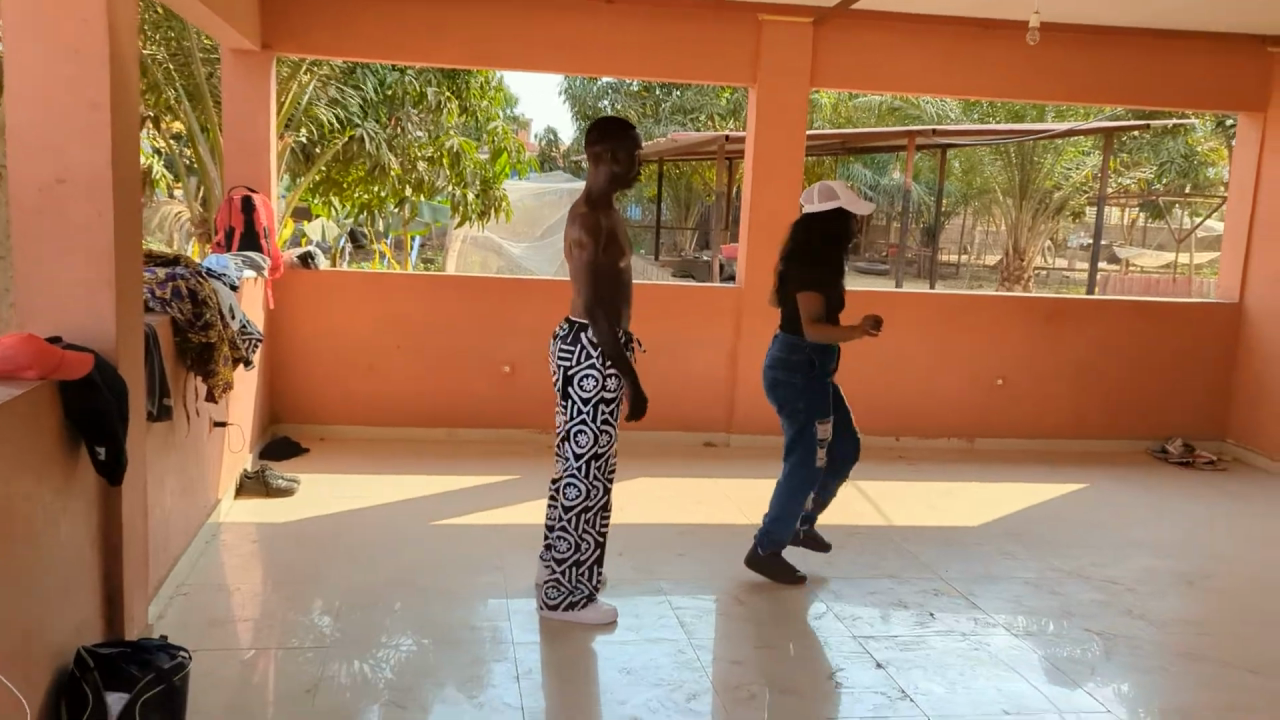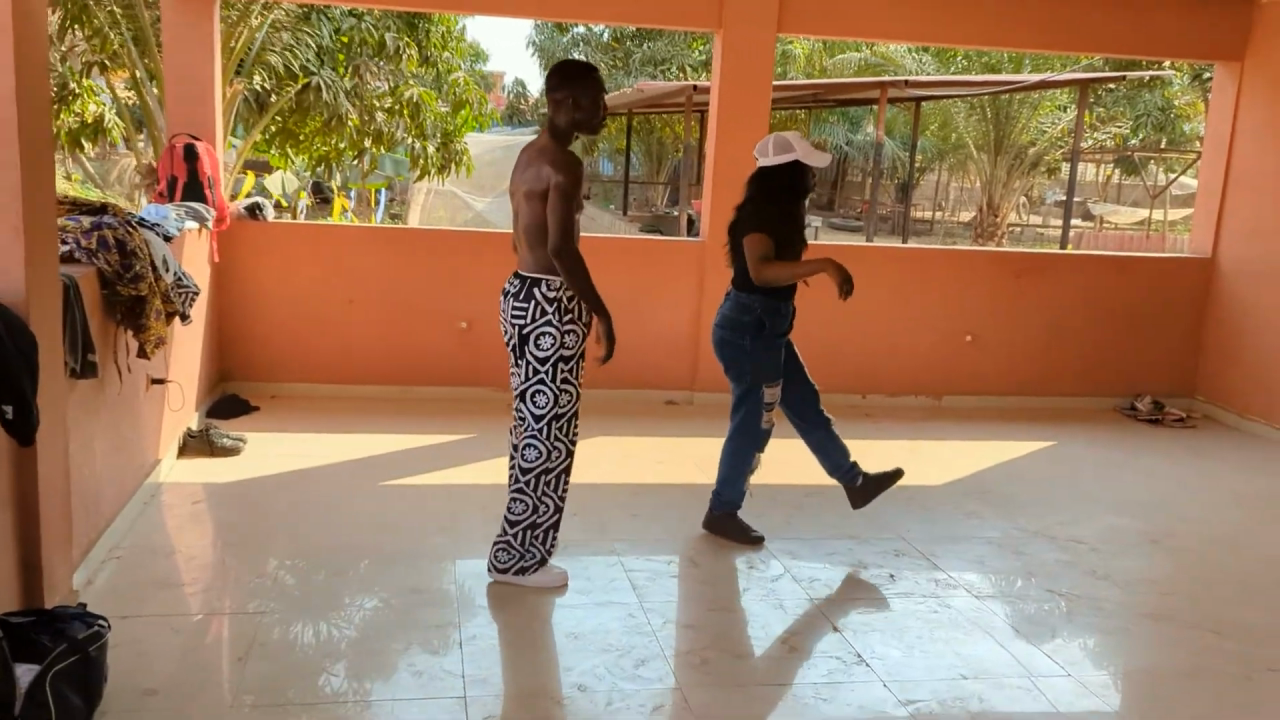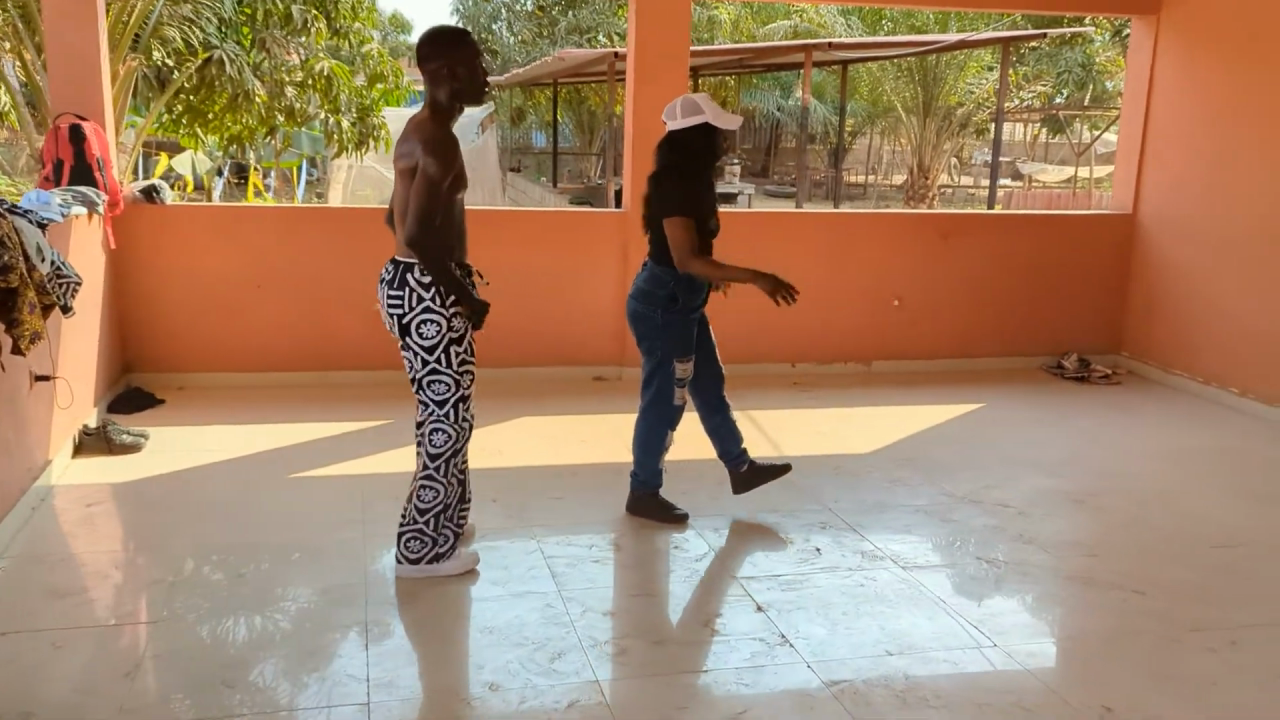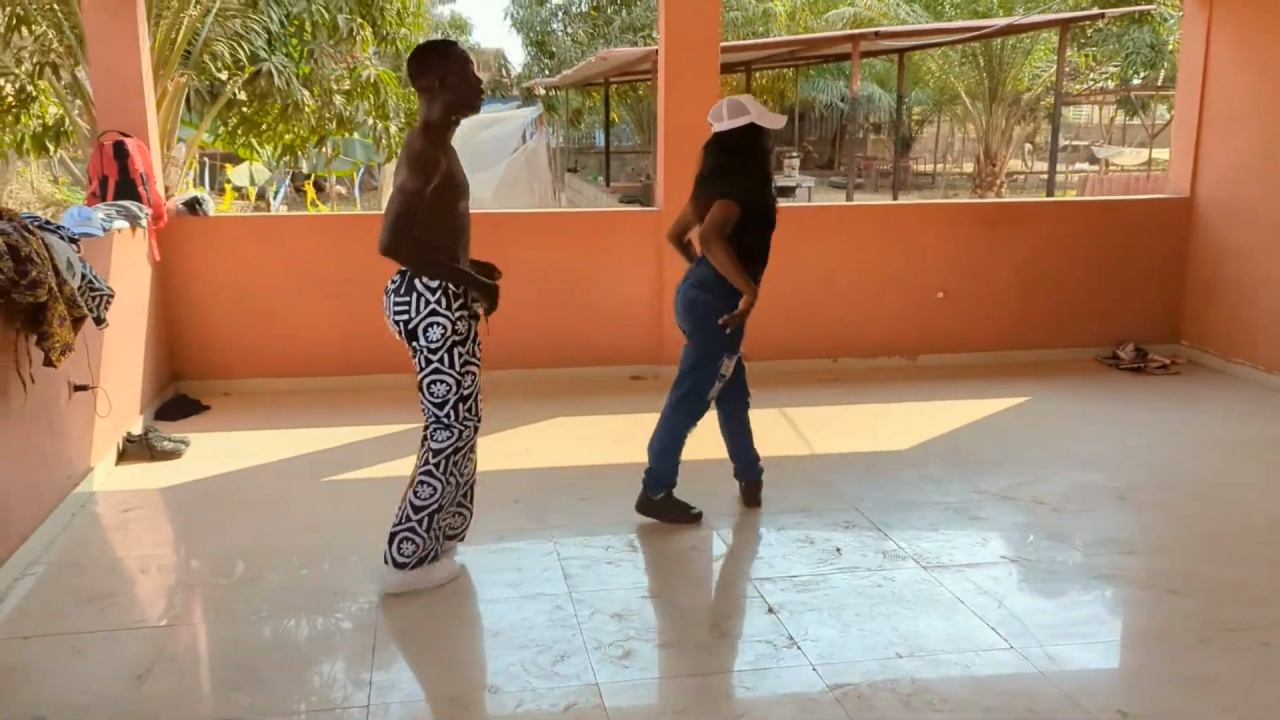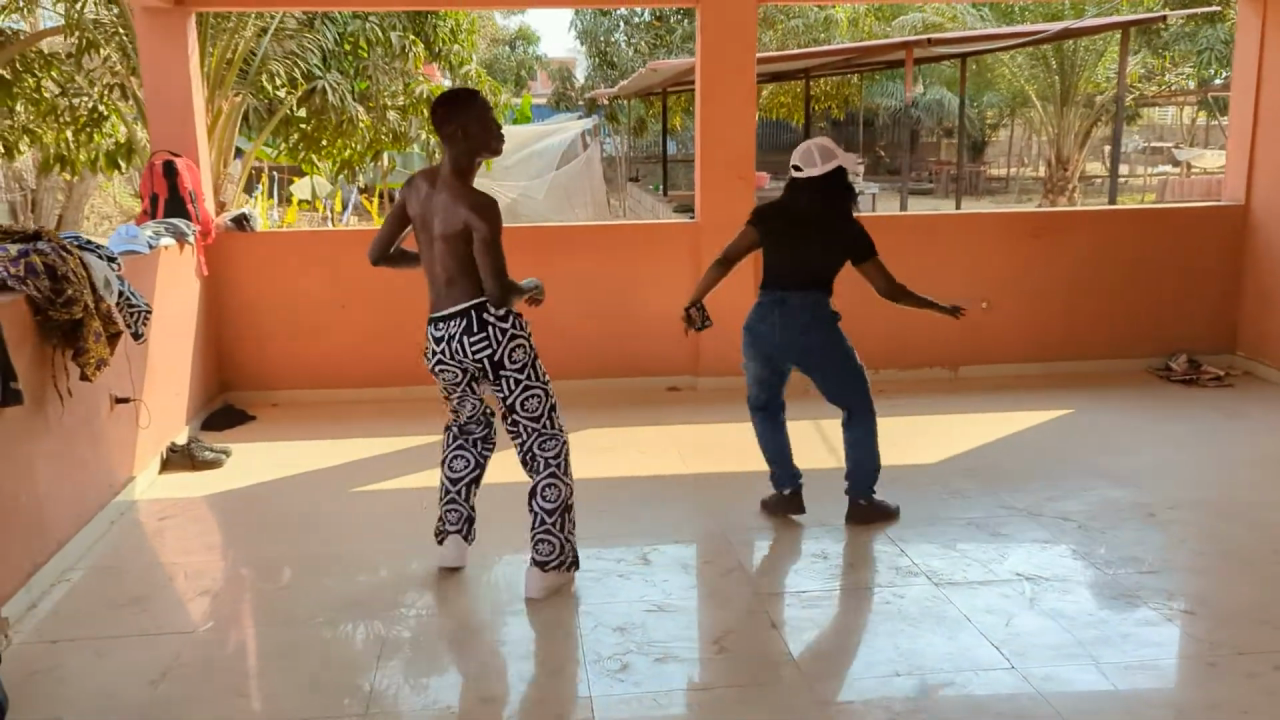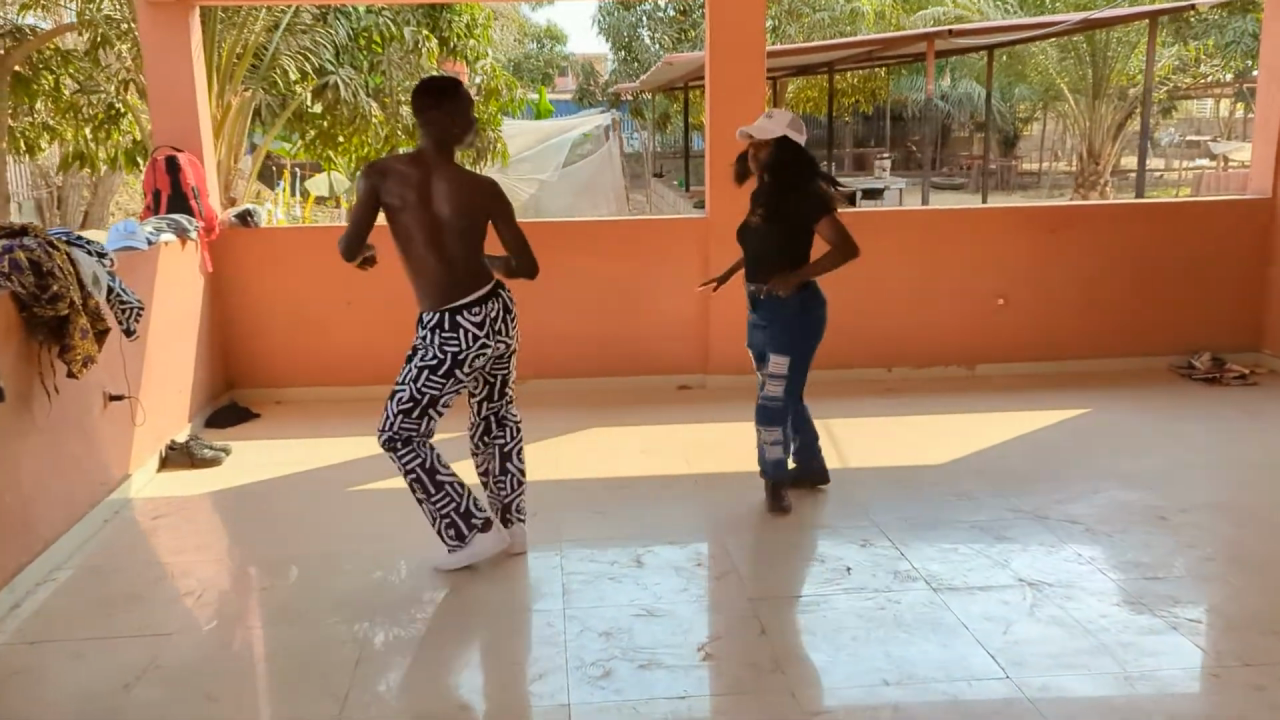
dt=0.5s
person 1, frame 1
left shoulder: (591, 211)
right shoulder: (596, 219)
right elbow: (595, 306)
left wrist: (618, 364)
right wrist: (628, 377)
left hip: (578, 344)
right hip: (593, 351)
left knee: (575, 464)
right knee: (588, 472)
left ankle: (557, 564)
right ankle: (566, 594)
person 1, frame 2
left shoulder: (530, 155)
right shoulder: (564, 164)
right elbow: (561, 248)
right wrist: (600, 312)
left hip: (522, 293)
right hip: (549, 303)
left knee: (532, 424)
right knee: (549, 434)
left ankle: (521, 540)
right ankle: (518, 558)
person 1, frame 3
left shoulder: (420, 131)
right shoulder: (437, 141)
right elbow: (417, 235)
left wrist: (457, 282)
right wrist: (467, 296)
left hip: (414, 286)
right hip: (425, 292)
left knee: (442, 411)
right knee: (450, 418)
left ankle: (437, 522)
right ankle: (423, 549)
person 1, frame 4
left shoulder: (430, 147)
right shoulder: (426, 152)
left elbow: (405, 234)
right elbow: (390, 242)
left wrist: (467, 269)
right wrist: (468, 282)
left hip: (437, 298)
right hip: (435, 301)
left knee: (456, 422)
right knee: (451, 428)
left ankle: (435, 532)
right ankle: (408, 559)
person 1, frame 5
left shoulder: (414, 187)
right shoulder: (478, 206)
left elbow: (378, 255)
right elbow: (500, 293)
right wrist: (531, 288)
left hip: (441, 336)
right hip: (490, 330)
left knee: (469, 430)
right knee: (544, 440)
left ankle: (454, 536)
right ankle: (548, 566)
person 1, frame 6
left shoulder: (379, 175)
right shoulder: (483, 190)
left elbow: (347, 250)
right elbow: (528, 268)
left wrist: (366, 250)
left hip: (443, 331)
right hip: (493, 317)
left knee: (400, 437)
right knee: (495, 421)
left ankle: (475, 532)
right ankle: (509, 526)
person 2, frame 1
left shoulder: (810, 257)
right shoulder: (813, 263)
left elbow: (778, 300)
right elbow: (813, 328)
right wrist: (856, 330)
left hip: (808, 369)
right hip: (799, 370)
left knee: (844, 447)
right knee: (807, 463)
left ankle: (801, 524)
right ankle: (765, 551)
person 2, frame 2
left shoulder: (772, 213)
right shoulder: (762, 214)
right elbow: (759, 271)
left wrist: (799, 268)
right wrist: (825, 265)
left hip: (765, 328)
right hip: (748, 329)
left knee: (806, 405)
right knee: (752, 423)
left ankle: (854, 481)
right ankle: (721, 513)
person 2, frame 3
left shoulder: (690, 182)
right shoulder: (673, 185)
right elbow: (685, 261)
left wrist: (734, 272)
right wrist: (753, 276)
left hip: (681, 302)
right hip: (664, 303)
left knee: (708, 385)
right knee: (665, 399)
left ankle: (741, 467)
right ankle: (643, 494)
person 2, frame 4
left shoulder: (719, 179)
right shoulder: (744, 182)
left elbow: (676, 234)
right elbow: (711, 237)
right wrist: (750, 289)
left hip: (703, 291)
right hip: (718, 300)
left knee: (733, 392)
right knee: (692, 396)
left ankle: (749, 477)
right ankle: (655, 492)
person 2, frame 5
left shoulder: (774, 215)
right shoulder: (848, 229)
left elbow: (725, 261)
right elbow: (889, 290)
left wrist: (694, 302)
right wrist: (939, 306)
left hip: (765, 324)
right hip: (815, 325)
left knee: (764, 407)
right knee: (858, 408)
left ankle: (786, 489)
right ankle: (860, 500)
person 2, frame 6
left shoulder: (801, 197)
right shoulder: (765, 197)
left elbow: (847, 248)
left wrist: (800, 275)
right wrist: (729, 273)
left hip: (794, 309)
right hip: (763, 308)
left knee: (774, 403)
right knee: (783, 397)
left ankle: (776, 478)
right ankle: (810, 467)
